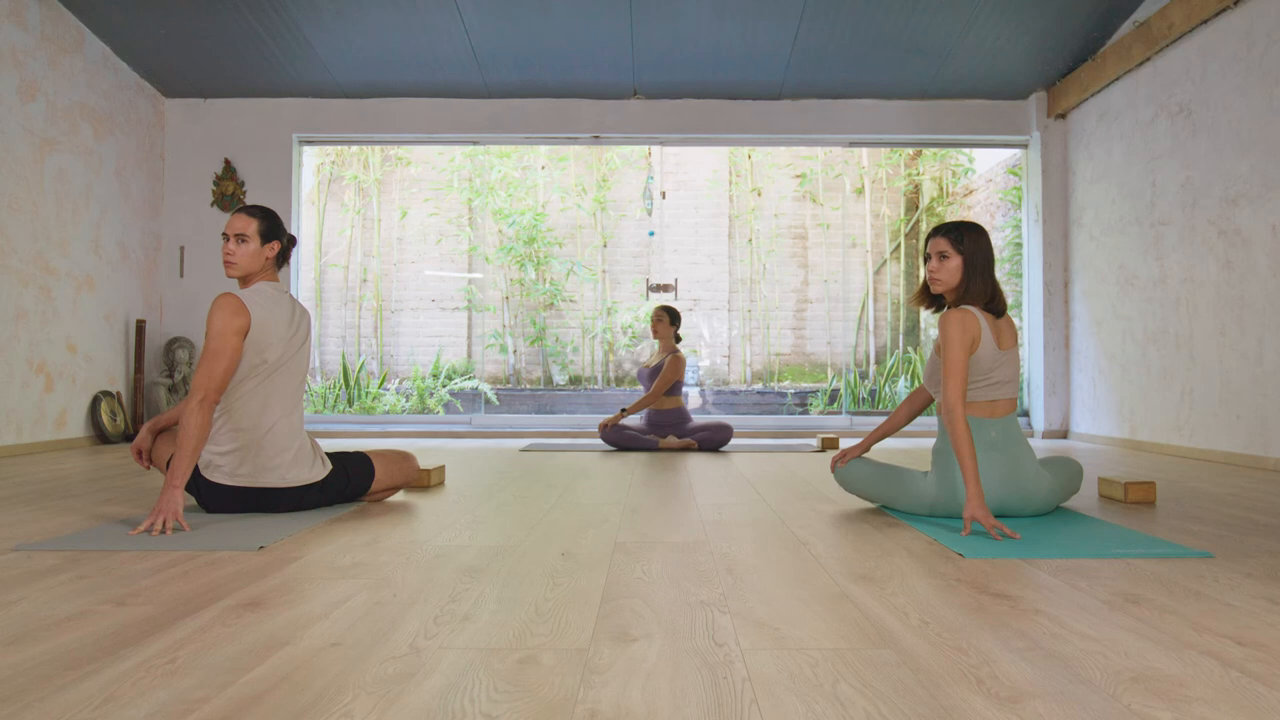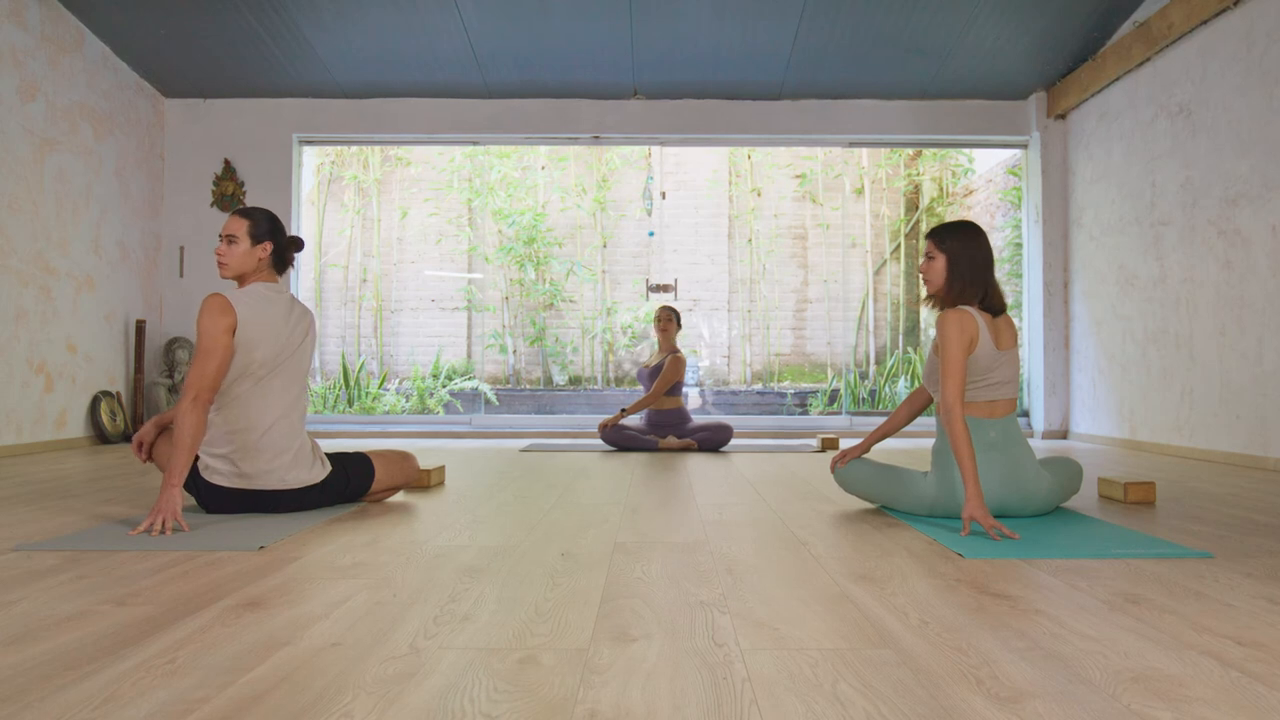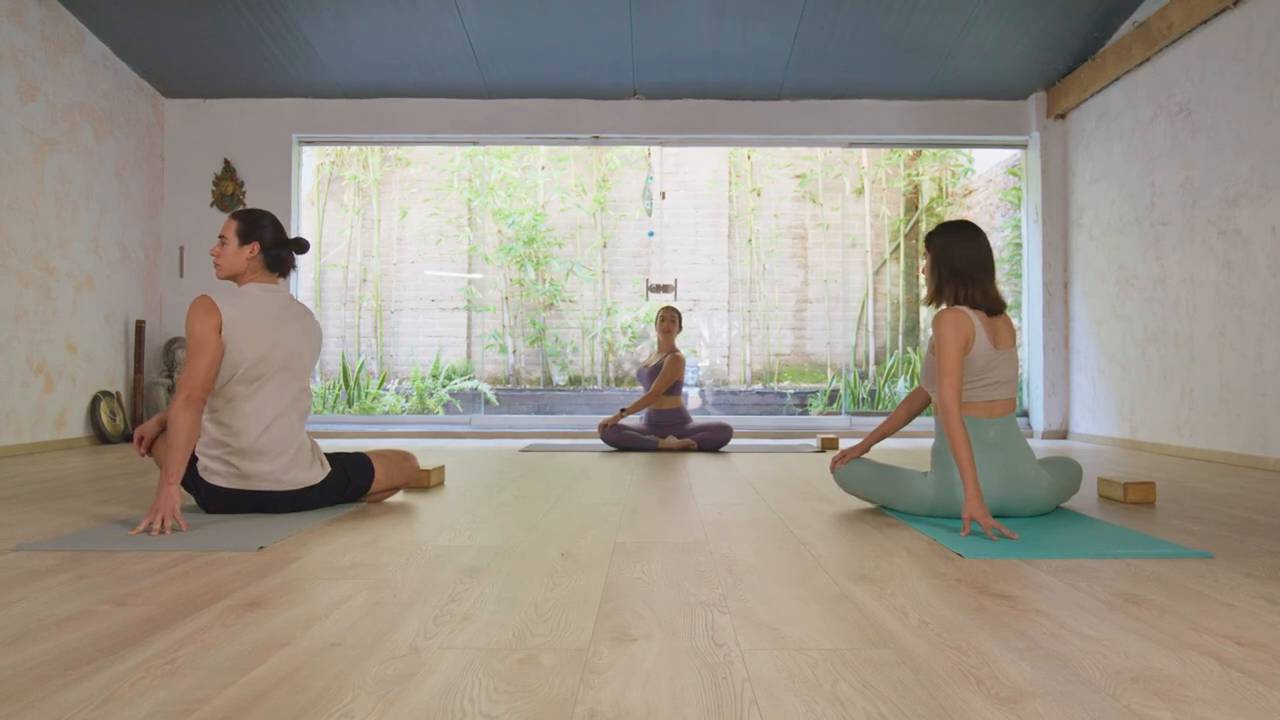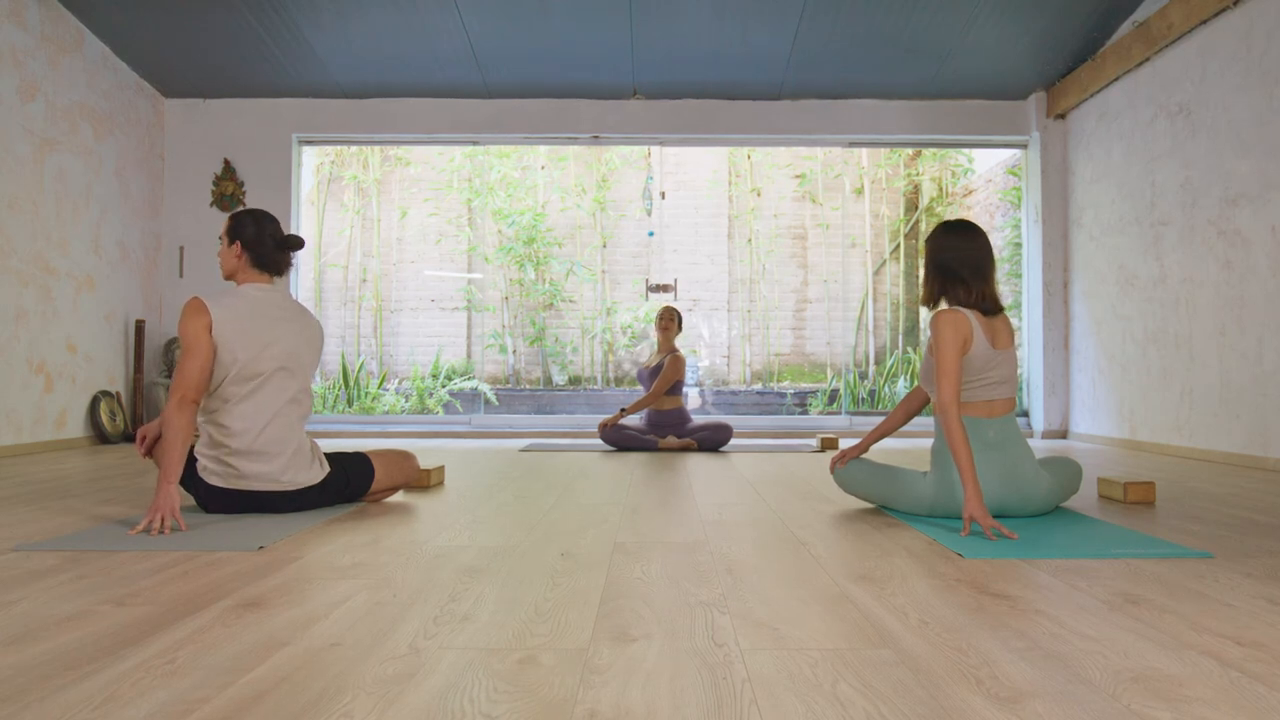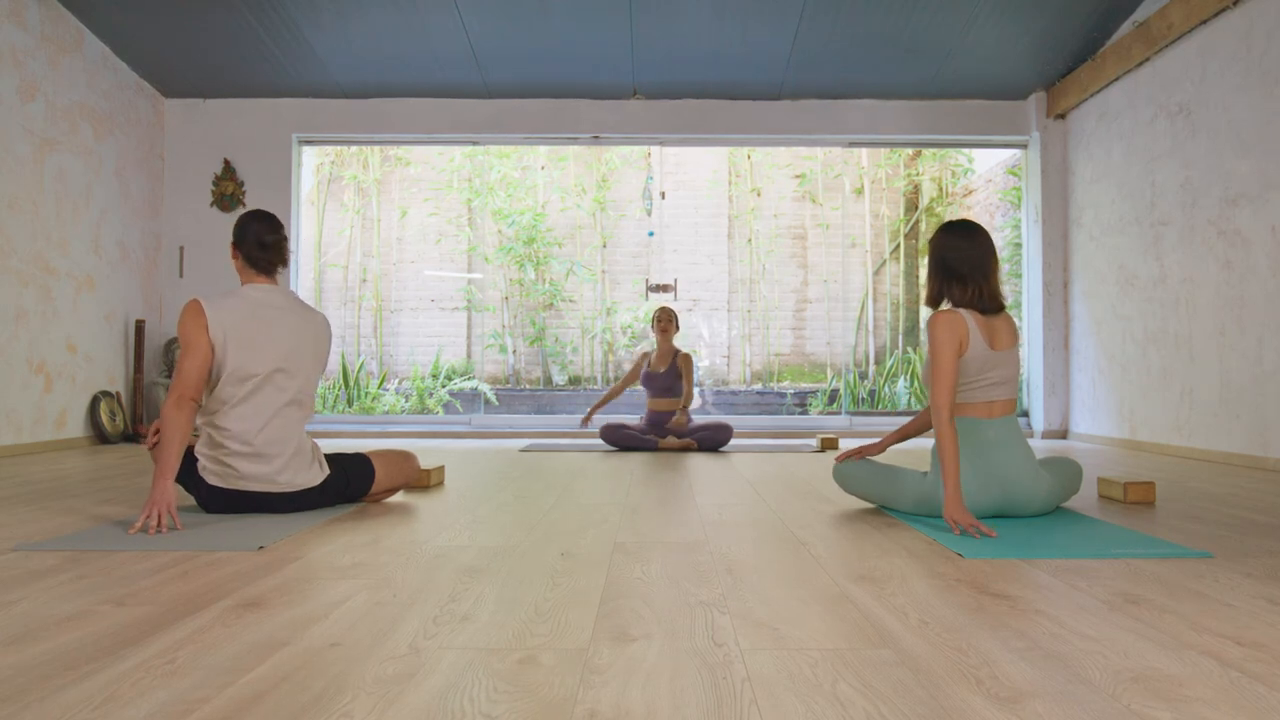
dt=1s
person 1, frame 1
left shoulder: (231, 306)
right shoulder: (299, 315)
left elbow: (203, 400)
left wrist: (172, 489)
right wrist: (154, 423)
left hip: (224, 488)
right hip: (297, 486)
left knee: (159, 439)
right knee: (408, 464)
person 1, frame 2
left shoulder: (221, 307)
right shoulder: (304, 317)
left elbow: (197, 400)
left wrist: (171, 489)
right wrist: (158, 421)
left hip: (223, 489)
right hip: (297, 487)
left knee: (158, 439)
right knee: (408, 465)
person 1, frame 3
left shoulder: (211, 309)
right shoulder: (308, 320)
left elbow: (191, 400)
left wrist: (168, 488)
right wrist: (161, 418)
left hip: (222, 490)
right hip: (297, 488)
left knee: (160, 437)
right knee: (409, 464)
person 1, frame 4
left shoulder: (203, 312)
right shoulder: (309, 323)
left elbow: (185, 400)
left wrist: (166, 487)
right wrist: (166, 421)
left hip: (221, 490)
right hip: (297, 488)
left knee: (158, 439)
right knee: (408, 464)
person 1, frame 5
left shoulder: (203, 313)
right shoulder: (318, 323)
left elbow: (183, 400)
left wrist: (163, 485)
right wrist: (180, 422)
left hip: (220, 489)
right hip: (296, 488)
left knee: (160, 442)
right knee: (409, 464)
person 2, frame 1
left shoulder: (956, 320)
right shoulder: (1004, 321)
left elbow: (953, 410)
right elbow: (929, 391)
left wrist: (973, 495)
right wrist: (867, 441)
left hip: (962, 477)
right hip: (1019, 480)
left knee: (846, 470)
right knee: (1070, 468)
person 2, frame 2
left shoulder: (954, 320)
right shoulder: (1004, 322)
left elbow: (952, 410)
right elbow: (930, 391)
left wrist: (972, 495)
right wrist: (867, 442)
left hip: (961, 481)
right hip: (1020, 483)
left knee: (846, 471)
right knee: (1070, 468)
person 2, frame 3
left shoulder: (950, 320)
right shoulder: (1003, 321)
left elbow: (949, 409)
right elbow: (928, 391)
left wrist: (972, 495)
right wrist: (867, 442)
left hip: (962, 480)
right hip: (1021, 484)
left knee: (845, 470)
right knee: (1070, 468)
person 2, frame 4
left shoulder: (948, 321)
right shoulder: (1002, 322)
left elbow: (948, 409)
right elbow: (928, 391)
left wrist: (971, 494)
right wrist: (866, 441)
left hip: (961, 478)
right hip: (1021, 486)
left knee: (845, 470)
right knee: (1069, 468)
person 2, frame 5
left shoulder: (945, 322)
right shoulder: (1007, 323)
left elbow: (944, 413)
left wrist: (952, 497)
right wrist: (885, 443)
left hip: (966, 479)
right hip: (1022, 485)
left knee: (846, 469)
right knee: (1069, 469)
person 3, frame 1
left shoulder: (675, 358)
right shoulder: (657, 354)
left elbow: (654, 395)
left wrist: (621, 414)
left hip: (678, 425)
right hip: (651, 425)
right knee: (607, 432)
right ankle: (668, 443)
person 3, frame 2
left shoulder: (676, 359)
right shoulder: (656, 355)
left elbow: (654, 395)
left wrist: (621, 415)
left hip: (678, 424)
right hip: (652, 424)
right knee: (607, 432)
right ankle: (667, 443)
person 3, frame 3
left shoulder: (675, 358)
right shoulder: (654, 355)
left elbow: (654, 395)
left wrist: (620, 414)
left hip: (678, 424)
right hip: (651, 424)
right knee: (607, 432)
right ankle: (668, 443)
person 3, frame 4
left shoulder: (676, 358)
right shoulder: (654, 355)
left elbow: (655, 395)
left wrist: (620, 414)
left hip: (678, 424)
right hip: (651, 424)
right knee: (607, 431)
right ankle: (666, 443)
person 3, frame 5
left shoulder: (683, 358)
right shoulder: (645, 358)
left elbow: (688, 390)
right elbow: (619, 386)
left wrist: (682, 412)
right wrist: (593, 409)
left hip: (678, 425)
right hip: (650, 425)
left knee: (724, 430)
right knee: (607, 431)
right ankle: (665, 443)
